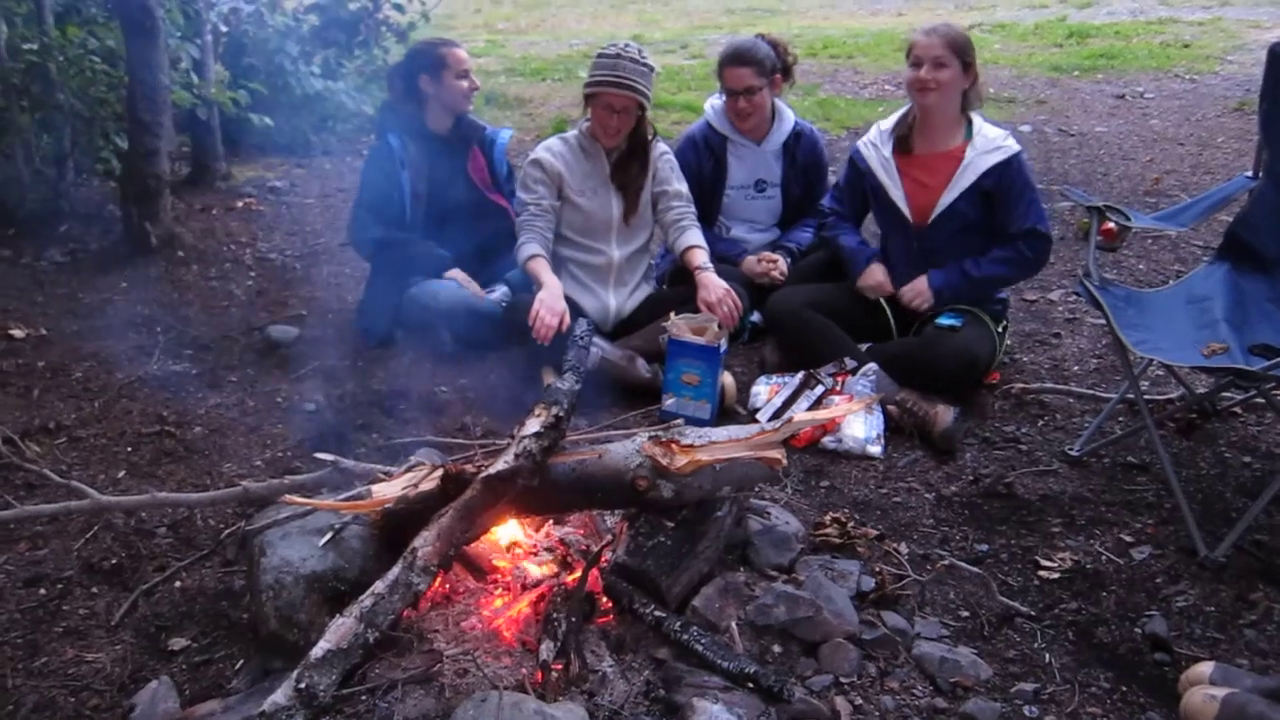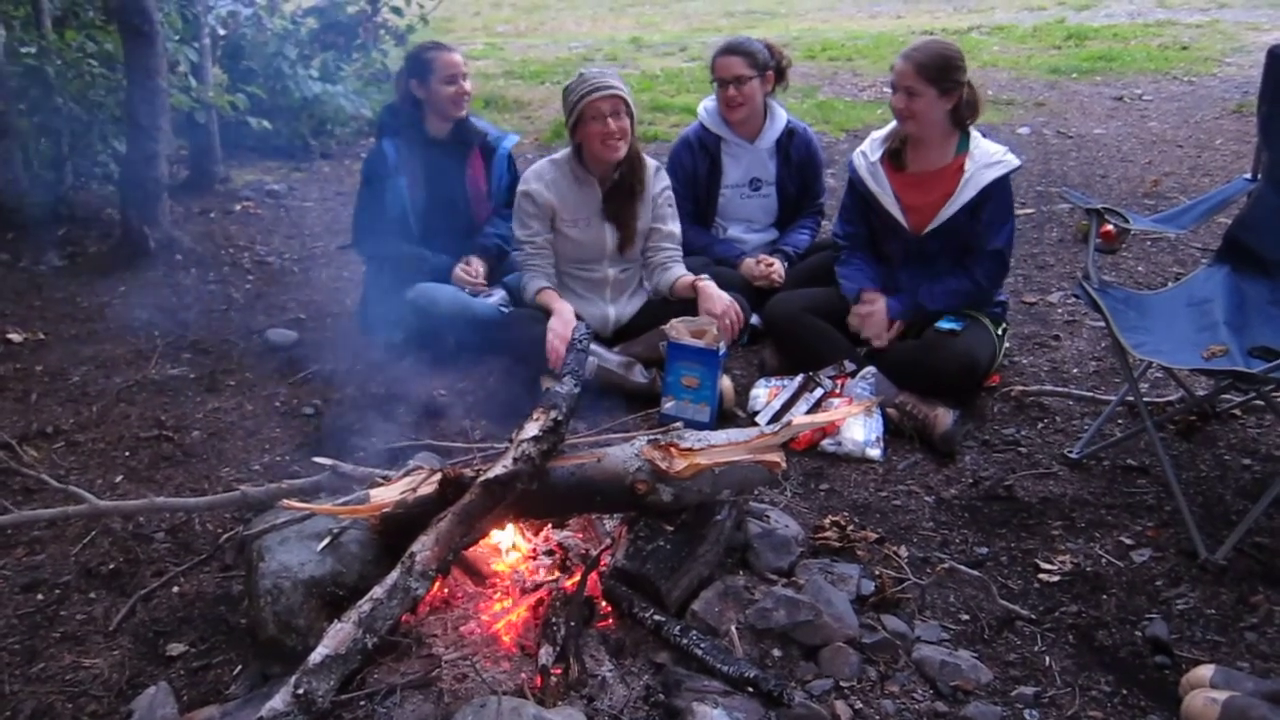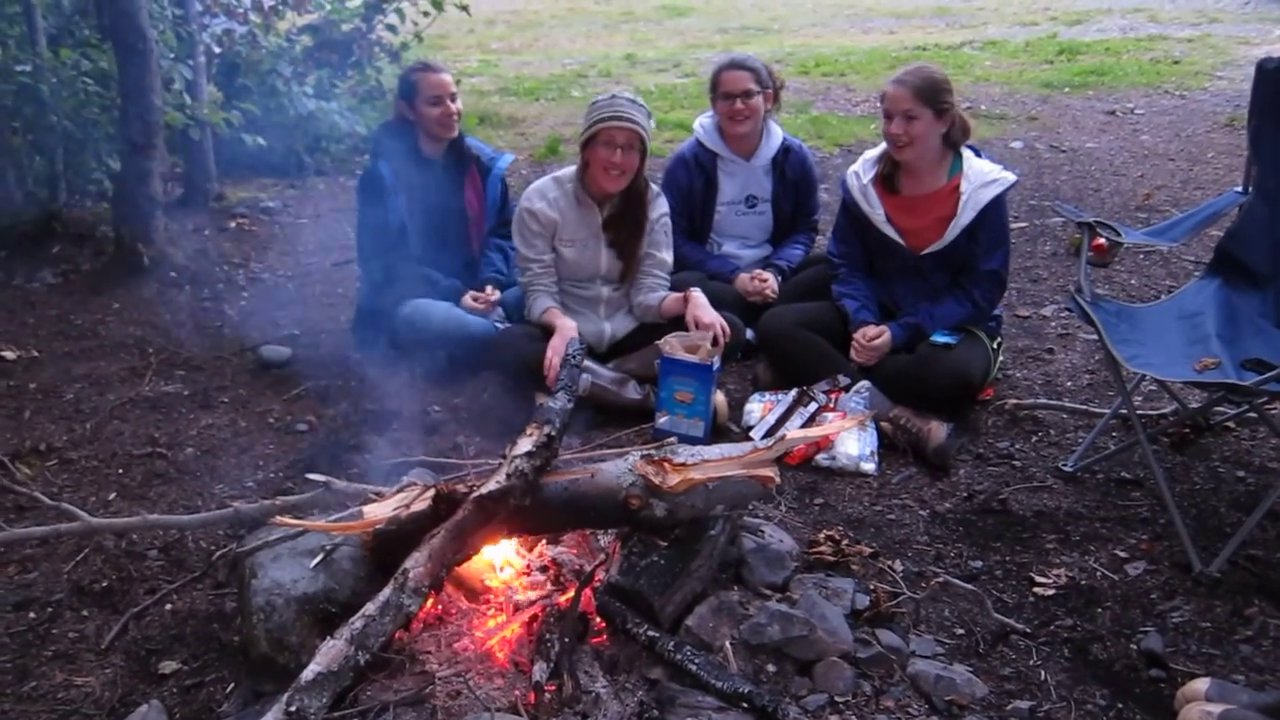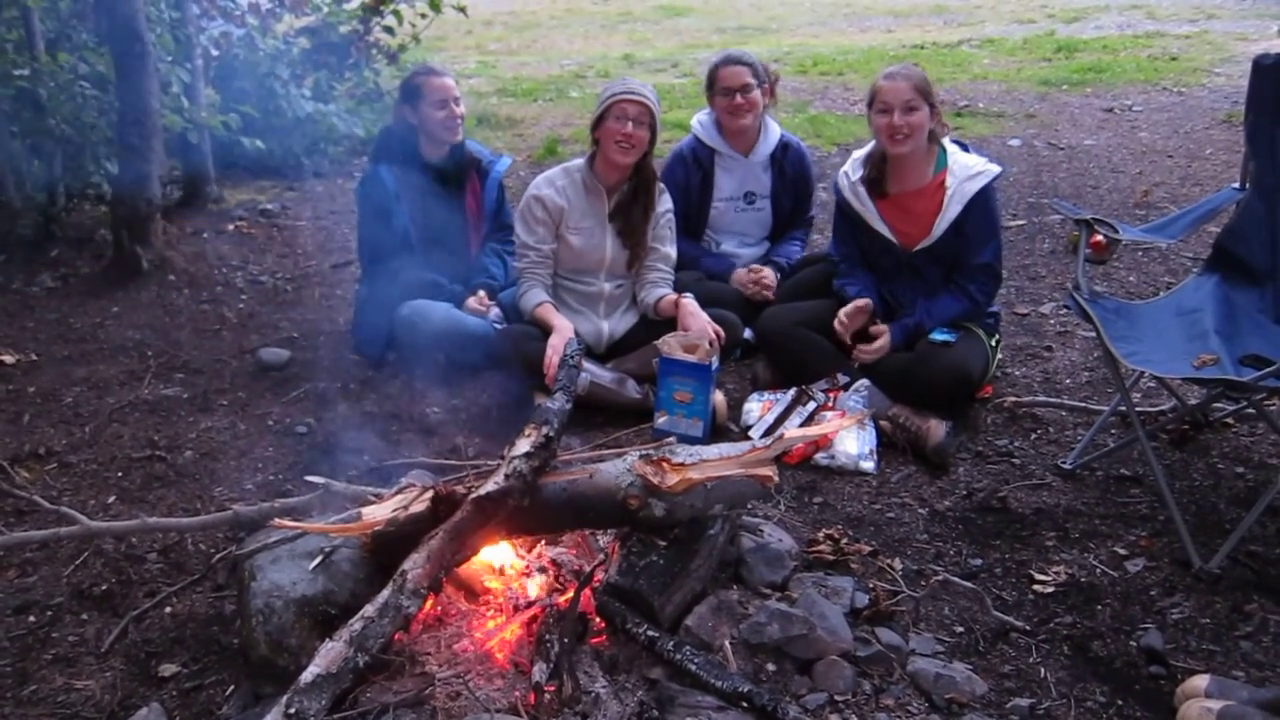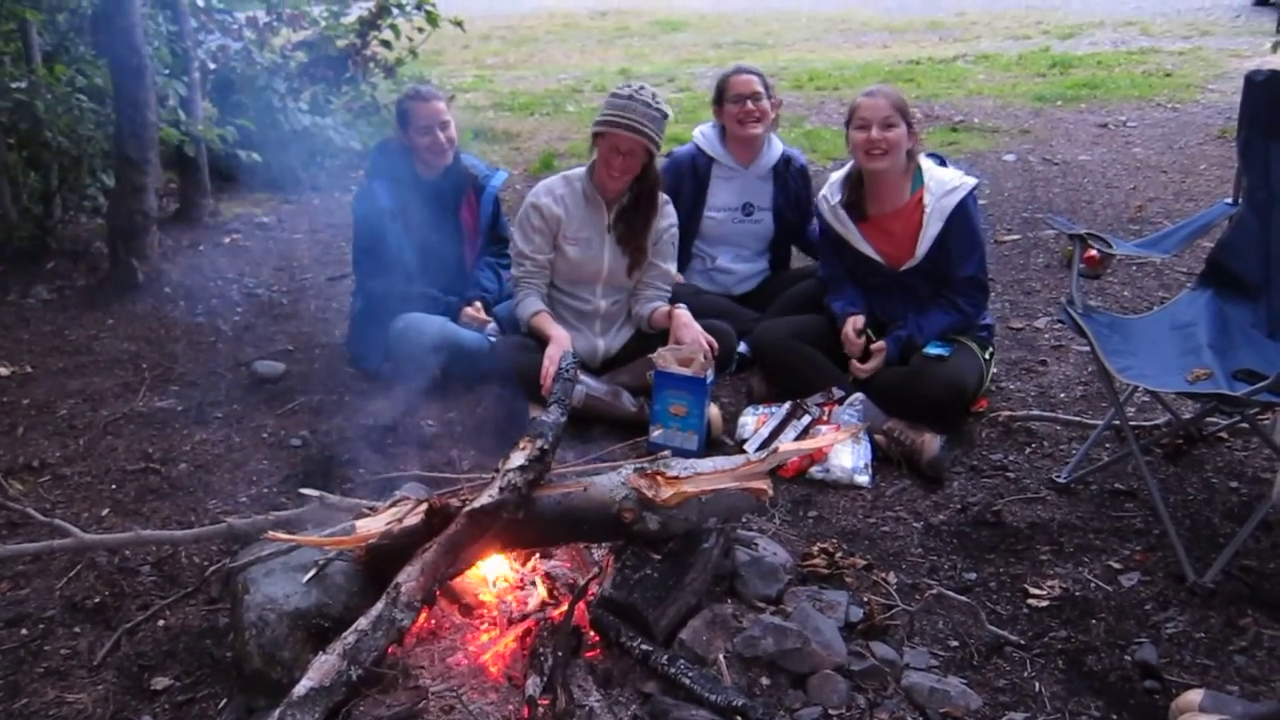
dt=1s
person 1, frame 1
left shoulder: (996, 158)
right shoulder: (877, 146)
left elbow: (1031, 247)
right elbow: (836, 215)
left wrist: (943, 283)
right wrist: (861, 261)
left hip: (963, 306)
right hip: (889, 297)
left knee: (958, 358)
right knee: (784, 307)
left ankle: (840, 360)
right ankle: (899, 397)
person 1, frame 2
left shoulder: (987, 171)
right shoulder: (872, 158)
left elbow: (985, 272)
right elbow: (850, 245)
left wrist: (901, 308)
right wrist: (864, 298)
left hip: (959, 310)
right hip: (884, 303)
left knee: (959, 362)
right knee: (782, 311)
left ankle: (834, 365)
right ankle: (900, 401)
person 1, frame 3
left shoulder: (981, 189)
right shoulder: (864, 179)
left elbow: (981, 289)
right elbow: (848, 265)
left wrist: (902, 334)
right wrist: (862, 322)
left hip: (954, 324)
right hip: (877, 315)
left knee: (952, 375)
right knee: (776, 327)
left ankle: (829, 377)
right ankle: (895, 414)
person 1, frame 4
left shoulder: (969, 183)
right shoulder: (855, 180)
left elbow: (978, 283)
right elbow: (848, 261)
left wrist: (904, 332)
right wrist: (860, 301)
left hip: (953, 320)
right hip: (878, 313)
left knee: (951, 372)
right knee: (774, 326)
left ankle: (829, 376)
right ankle: (893, 411)
person 1, frame 5
left shoulder: (949, 197)
right shoulder: (836, 200)
left elbow: (966, 296)
right elbow: (837, 280)
left wrist: (897, 346)
right wrist: (850, 316)
left hip: (945, 333)
right hip: (870, 329)
left knee: (945, 386)
right knee: (769, 340)
left ankle: (823, 390)
right ankle: (887, 426)
person 2, frame 1
left shoulder: (655, 156)
right shoulder: (551, 157)
left elbow: (681, 221)
right elbow: (532, 236)
left wrist: (704, 271)
right wrist: (550, 286)
left hip: (636, 305)
right hip: (574, 309)
left knee: (730, 299)
right knee: (523, 313)
right ankle: (650, 371)
person 2, frame 2
left shoulder: (651, 175)
right shoulder: (541, 183)
left elbow: (664, 265)
right elbow: (536, 272)
left wrist: (703, 287)
right wrist: (562, 310)
left hip: (634, 313)
right hip: (572, 315)
left knee: (731, 311)
right knee: (518, 327)
left ankle: (596, 366)
right ankle: (650, 378)
person 2, frame 3
left shoulder: (652, 202)
right shoulder: (542, 200)
left elbow: (648, 295)
right elbow: (539, 291)
left wrist: (691, 298)
right wrist: (563, 324)
left hip: (628, 335)
right hip: (567, 333)
left knee: (727, 332)
right knee: (511, 344)
left ankle: (585, 381)
right ankle: (648, 395)
person 2, frame 4
left shoulder: (656, 198)
right shoulder: (549, 190)
left elbow: (653, 284)
right elbow: (532, 282)
left wrist: (683, 304)
right wrist: (559, 325)
left hip: (627, 334)
right hip: (566, 335)
left knee: (726, 327)
right knee: (510, 344)
left ankle: (580, 381)
right ankle: (647, 394)
person 2, frame 5
left shoulder: (659, 211)
right shoulder: (549, 199)
left elbow: (649, 300)
right elbow: (528, 291)
left wrist: (677, 315)
right wrist: (557, 336)
left hip: (625, 348)
right hip: (562, 346)
left knee: (720, 340)
right knee: (506, 354)
left ankle: (574, 394)
right ankle: (645, 407)
person 3, frame 1
left shoulder: (482, 139)
right shoulder: (391, 152)
left elbow: (511, 204)
right elbow: (367, 233)
right wrist: (440, 266)
left hip: (492, 267)
right hip: (427, 277)
right knee: (432, 300)
person 3, frame 2
left shoulder: (488, 143)
right shoulder: (387, 156)
left elbow: (513, 209)
right elbow: (370, 239)
left wrist: (485, 252)
right wrist: (442, 270)
left hip: (482, 267)
right hip: (418, 278)
right knee: (425, 303)
person 3, frame 3
left shoulder: (482, 162)
right shoulder: (382, 176)
left elbow: (504, 231)
right elbow: (378, 261)
left wrist: (493, 280)
right wrist: (451, 294)
left hip: (478, 289)
right hip: (414, 297)
right knee: (419, 320)
person 3, frame 4
left shoulder: (481, 165)
right shoulder: (382, 180)
left elbow: (502, 236)
right elbow: (383, 265)
left wrist: (485, 287)
right wrist: (455, 298)
left hip: (476, 294)
right hip: (411, 300)
right knee: (417, 321)
person 3, frame 5
left shoulder: (477, 179)
right shoulder: (378, 194)
left elbow: (496, 250)
right elbow: (379, 281)
left wrist: (480, 300)
right wrist: (451, 309)
left hip: (472, 307)
right hip: (405, 314)
right knee: (411, 333)
person 4, frame 1
left shoulder: (805, 140)
right shoulder: (697, 142)
left elbow: (813, 213)
left wrist: (785, 256)
right wrist: (740, 261)
left hip: (775, 261)
right hip: (716, 262)
right knee: (683, 272)
left ankle: (758, 313)
person 4, frame 2
left shoulder: (799, 139)
right shoulder: (692, 143)
left elbow: (810, 213)
right elbow: (681, 224)
left wrist: (783, 259)
right wrist: (738, 262)
left hip: (778, 260)
right hip: (718, 262)
right knee: (689, 272)
left ankle: (759, 314)
person 4, frame 3
left shoulder: (794, 156)
right shoulder: (688, 160)
left elbow: (804, 229)
right elbow: (675, 239)
left wrist: (776, 272)
right wrist: (733, 276)
left hip: (772, 274)
right hip: (715, 277)
right knee: (682, 286)
left ankle: (749, 327)
person 4, frame 4
left shoulder: (791, 153)
right shoulder: (687, 157)
left elbow: (800, 224)
left wrist: (775, 268)
right wrist: (727, 273)
left hip: (767, 274)
right hip: (711, 278)
right knee: (681, 286)
left ankle: (753, 326)
person 4, frame 5
left shoulder: (792, 166)
right shoulder: (686, 164)
left elbow: (803, 224)
left hip: (762, 288)
right hip: (700, 292)
right knee: (673, 301)
left ankle: (749, 342)
